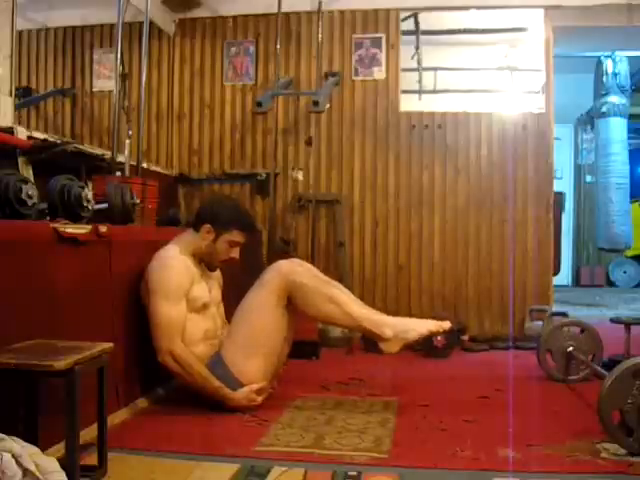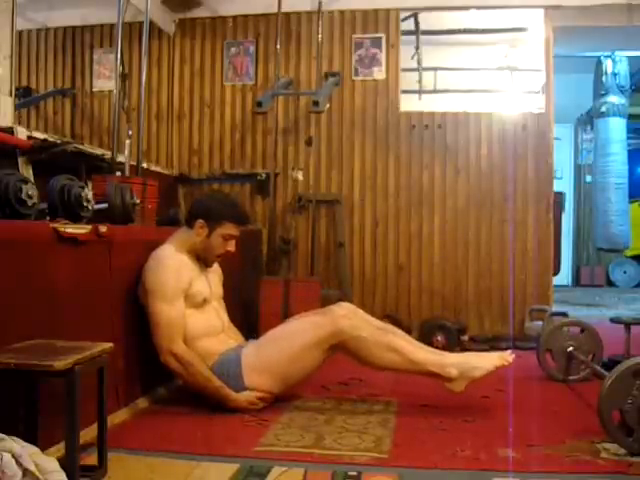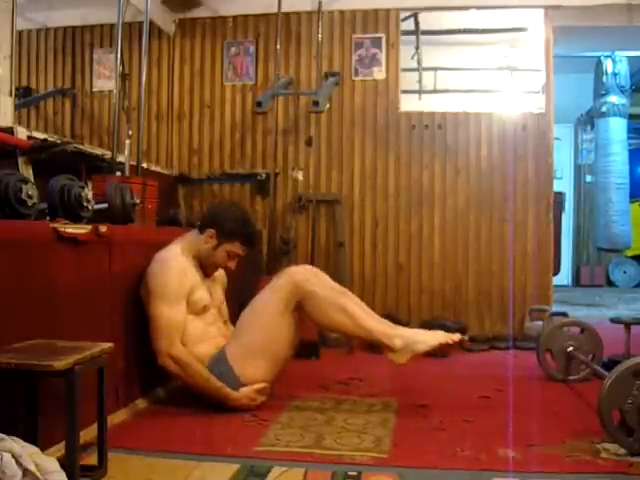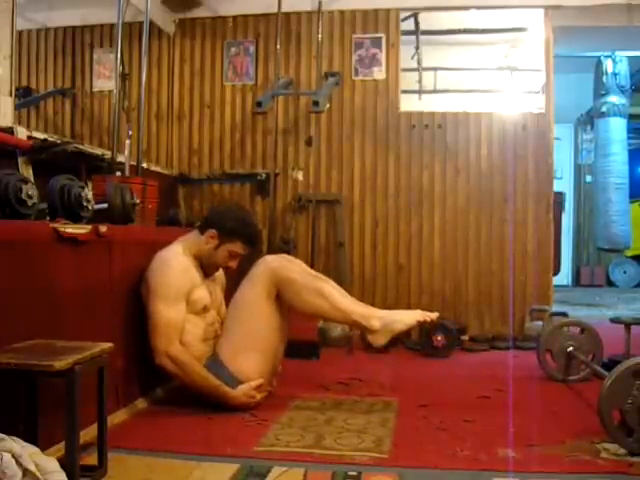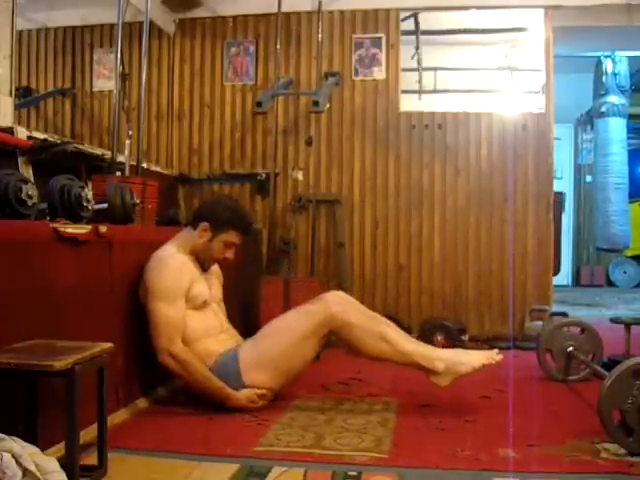
dt=1s
person 1, frame 1
left shoulder: (207, 265)
right shoulder: (170, 266)
right elbow: (168, 351)
left wrist: (265, 364)
right wrist: (227, 396)
left hip: (232, 368)
right hip: (224, 378)
left knee: (291, 276)
right knee: (285, 273)
left ankle: (383, 329)
right ankle: (387, 329)
person 1, frame 2
left shoulder: (207, 265)
right shoulder: (166, 265)
right elbow: (171, 351)
left wrist: (257, 358)
right wrist: (229, 397)
left hip: (237, 361)
right hip: (226, 375)
left knee: (342, 313)
right knee: (339, 324)
left ankle: (446, 363)
right ankle: (449, 368)
person 1, frame 3
left shoulder: (211, 268)
right shoulder: (169, 268)
right elbow: (168, 354)
left wrist: (258, 357)
right wrist: (228, 396)
left hip: (232, 365)
right hip: (223, 376)
left knee: (305, 277)
right knee: (296, 278)
left ankle: (394, 338)
right ankle: (396, 340)
person 1, frame 4
left shoulder: (210, 268)
right shoulder: (172, 266)
right elbow: (166, 353)
left wrist: (264, 363)
right wrist: (227, 395)
left hip: (229, 370)
right hip: (221, 377)
left knee: (282, 268)
right knee: (272, 267)
left ankle: (372, 321)
right ankle: (374, 321)
person 1, frame 5
left shoulder: (207, 266)
right shoulder: (168, 266)
right elbow: (169, 351)
left wrist: (257, 357)
right wrist: (228, 396)
left hip: (235, 362)
right hip: (227, 375)
left knee: (334, 304)
right knee: (332, 308)
left ankle: (433, 360)
right ankle: (438, 362)
